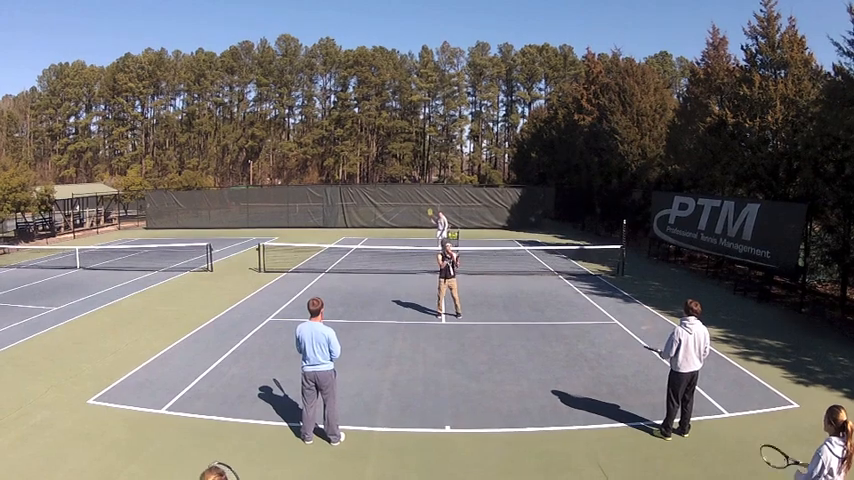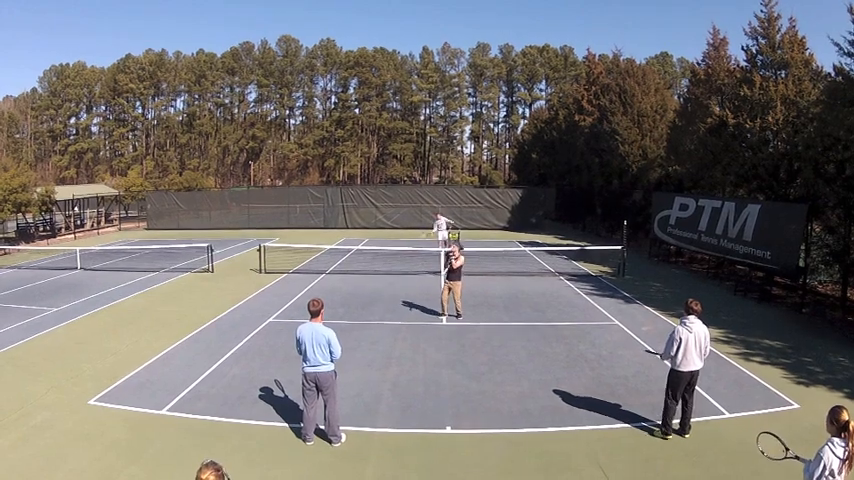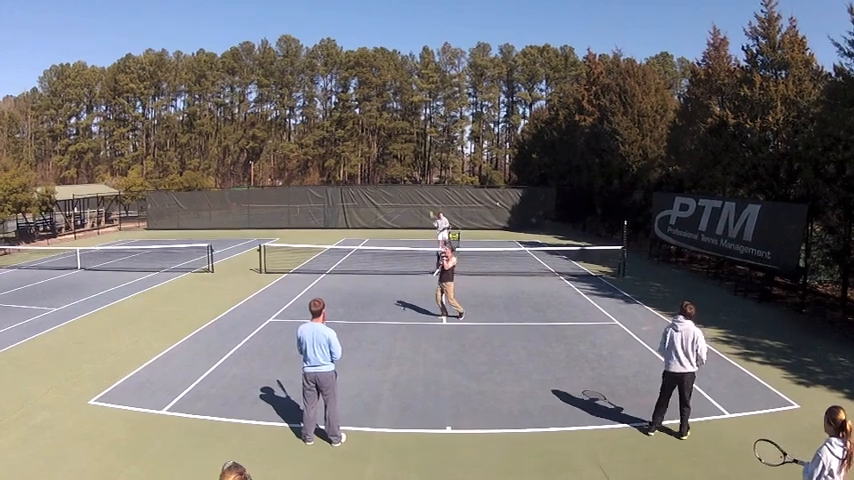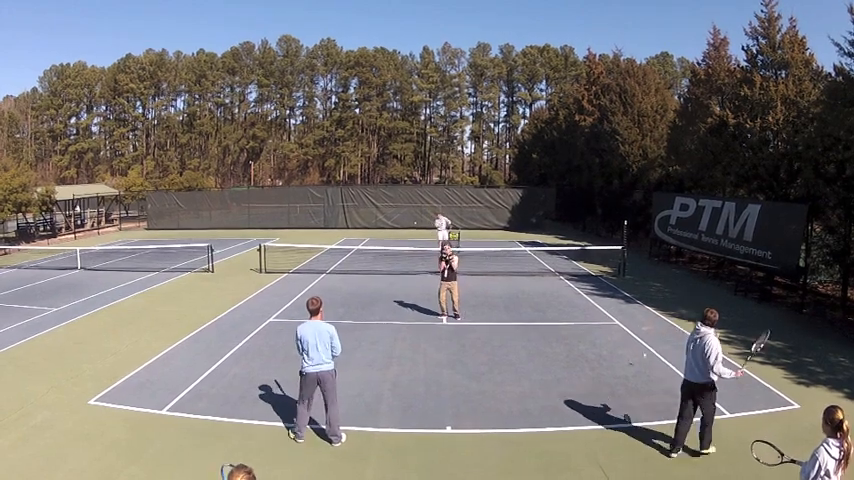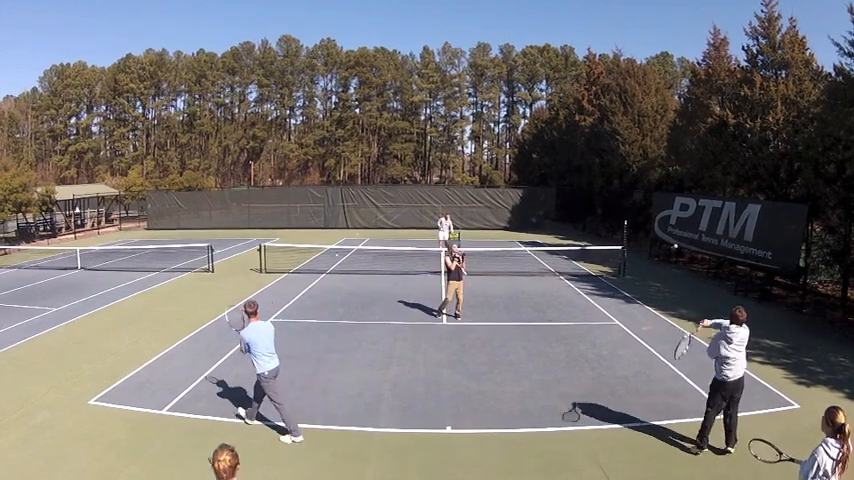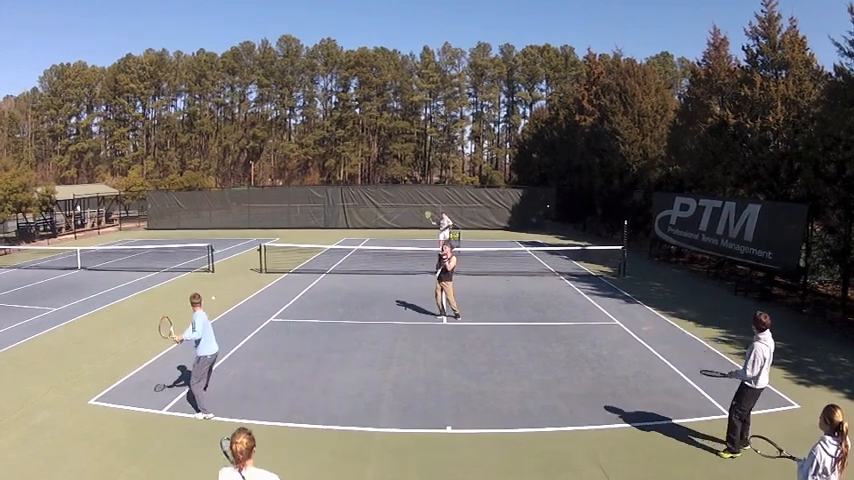
dt=0.7s
person 1, frame 1
left shoulder: (300, 329)
right shoulder: (328, 331)
left elbow: (299, 350)
right elbow: (336, 354)
left hip: (307, 371)
right hip: (325, 372)
left knee: (308, 405)
right knee: (330, 405)
left ankle: (307, 435)
right ankle: (334, 437)
person 1, frame 2
left shoulder: (301, 330)
right shoulder: (328, 332)
left elbow: (299, 351)
right elbow: (336, 355)
left hip: (308, 372)
right hip: (326, 372)
left knee: (308, 405)
right knee: (331, 406)
left ankle: (308, 436)
right ankle: (335, 437)
person 1, frame 3
left shoulder: (301, 330)
right shoulder: (329, 332)
left elbow: (300, 350)
right elbow: (336, 356)
left hip: (308, 372)
right hip: (326, 373)
left knee: (309, 406)
right knee: (331, 406)
left ankle: (308, 436)
right ankle: (335, 438)
person 1, frame 4
left shoulder: (300, 329)
right shoulder: (330, 329)
left elbow: (300, 351)
right elbow: (336, 352)
left hip: (308, 372)
right hip: (327, 371)
left knee: (304, 403)
right knee: (331, 405)
left ankle: (298, 433)
right ankle: (335, 437)
person 1, frame 5
left shoulder: (245, 333)
right shoulder: (269, 326)
left elbow: (245, 350)
left hip: (265, 371)
right hip: (275, 365)
left knee: (278, 402)
right knee: (258, 392)
left ankle: (295, 433)
right ankle: (250, 416)
person 1, frame 6
left shoulder: (198, 316)
right shoulder: (199, 315)
left elbow: (197, 335)
right elbow: (191, 331)
left wrist: (183, 337)
right wrist: (182, 337)
left hip: (205, 354)
right hip: (213, 352)
left knee: (195, 383)
right knee: (204, 375)
left ankle: (204, 412)
right ankle: (202, 391)
person 2, frame 1
left shoulder: (679, 330)
right shoulder: (703, 330)
left elbow: (669, 353)
right elbow: (706, 352)
left wrist: (661, 354)
left hip: (680, 371)
right hip: (695, 371)
left knee: (673, 402)
right knee: (688, 400)
left ankle: (666, 431)
right ankle: (684, 429)
person 2, frame 2
left shoulder: (680, 329)
right shoulder: (704, 329)
left elbow: (670, 351)
right elbow: (706, 351)
left wrist: (663, 356)
left hip: (679, 370)
right hip: (695, 370)
left knee: (671, 400)
right knee: (688, 400)
left ankle: (666, 430)
right ankle: (685, 429)
person 2, frame 3
left shoulder: (669, 329)
right shoulder: (696, 332)
left elbow: (661, 350)
right elbow: (702, 356)
right wrist: (697, 364)
left hip: (670, 371)
right hip: (688, 373)
left knee: (663, 399)
right knee: (685, 402)
left ankle: (653, 426)
right ankle: (684, 431)
person 2, frame 4
left shoulder: (693, 336)
right shoulder: (712, 341)
right elbow: (715, 368)
right wrist: (734, 373)
left hip: (688, 381)
right hip: (705, 385)
left knee: (684, 416)
right knee: (708, 415)
left ankle: (675, 448)
right ankle: (705, 446)
person 2, frame 5
left shoulder: (718, 339)
right shoulder: (745, 331)
left elbow: (711, 354)
right elbow: (726, 324)
right wrist: (711, 322)
left hip: (722, 381)
right hip: (738, 379)
left knee: (711, 412)
right knee: (731, 413)
left ankle: (701, 444)
right ankle: (730, 444)
person 2, frame 6
left shoulder: (758, 346)
right shoulder: (768, 340)
left elbow: (750, 372)
left wrist: (734, 373)
right wrist: (741, 371)
left hip: (751, 385)
right hip: (758, 384)
left knee: (735, 413)
right knee: (744, 413)
left ankle: (733, 448)
right ankle: (743, 441)
